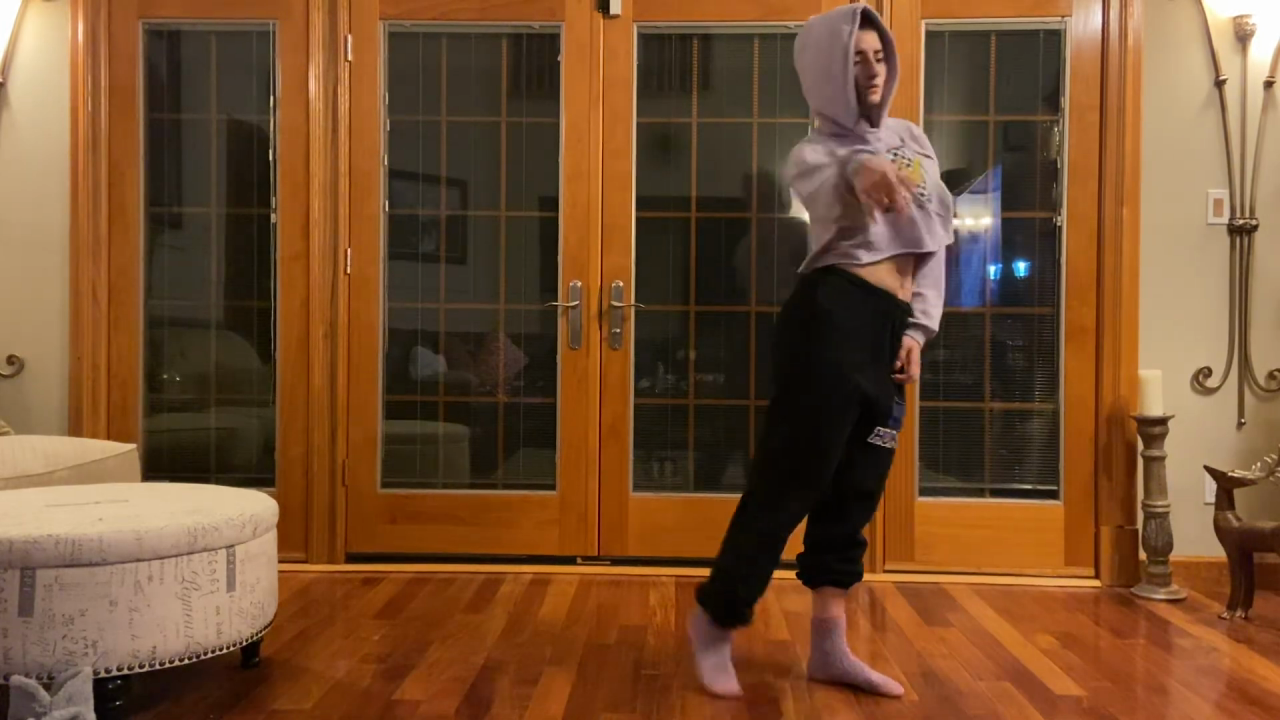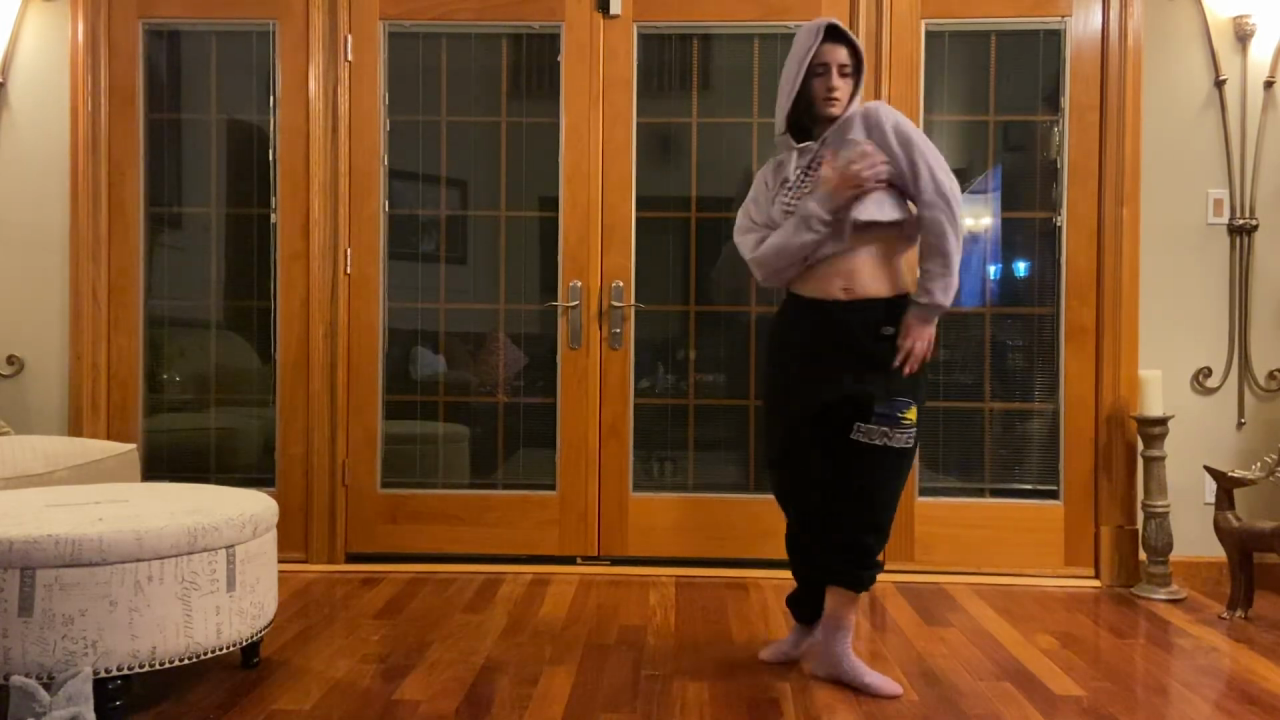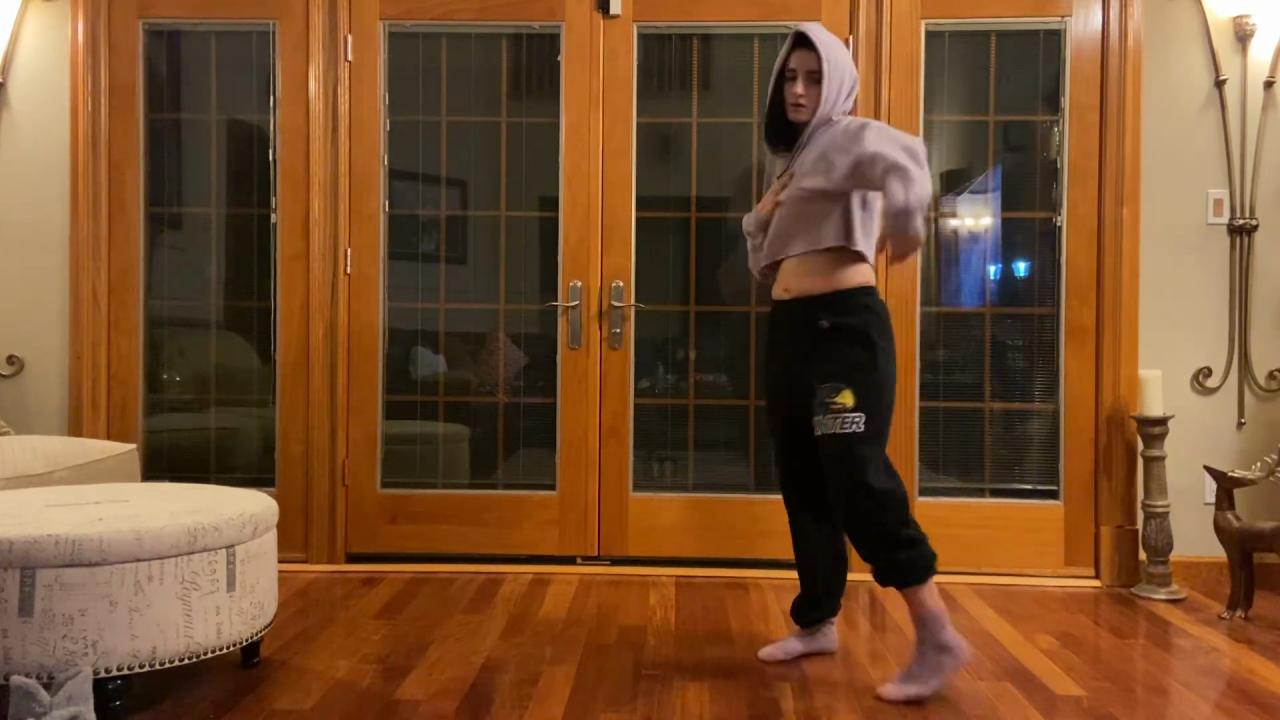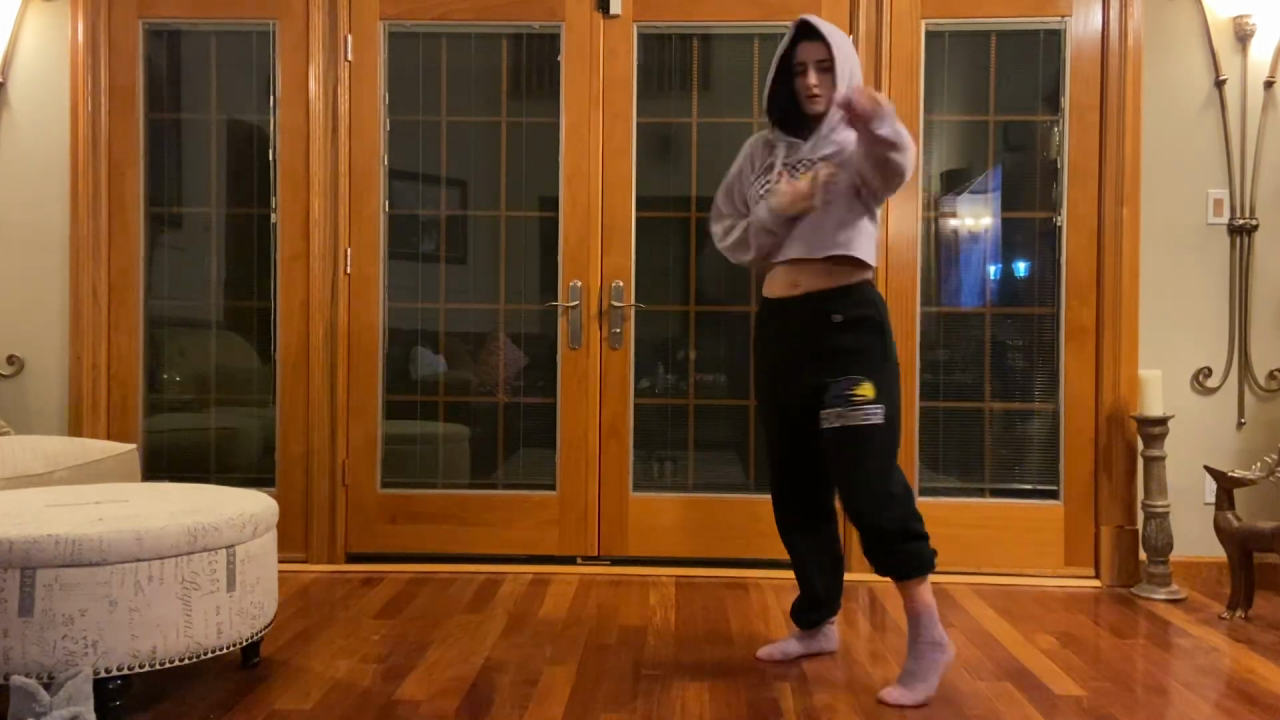
dt=0.3s
person 1, frame 1
left shoulder: (913, 140)
right shoulder: (817, 152)
left elbow: (933, 245)
right elbow: (846, 222)
left wrist: (919, 327)
right wrist: (875, 189)
left hip: (889, 329)
right hip: (830, 316)
left knee: (852, 492)
right knee: (792, 475)
left ankle: (830, 648)
right ankle: (715, 620)
person 1, frame 2
left shoulder: (882, 126)
right shoulder: (775, 176)
left elbow: (943, 210)
right elbow: (765, 264)
left wrist: (927, 309)
right wrist: (825, 202)
left hip: (883, 330)
right hip: (805, 333)
left knee: (866, 495)
right knee: (802, 487)
left ankle: (834, 646)
right ankle: (809, 620)
person 1, frame 3
left shoulder: (844, 138)
right shoulder: (786, 159)
left elbow: (899, 152)
right elbow: (764, 263)
left wrist: (905, 211)
right wrist: (760, 218)
left hip: (846, 322)
right hip: (790, 328)
left knee: (861, 476)
right knee: (804, 485)
left ankle: (937, 635)
right ankle: (818, 622)
person 1, frame 4
left shoulder: (855, 143)
right shoulder: (761, 149)
left elbow: (894, 163)
right elbow: (730, 239)
left wrist: (881, 125)
right wrist: (777, 210)
left hip: (847, 318)
right hip: (779, 326)
left knee: (868, 474)
right knee: (795, 486)
left ankle: (927, 635)
right ankle: (817, 623)
